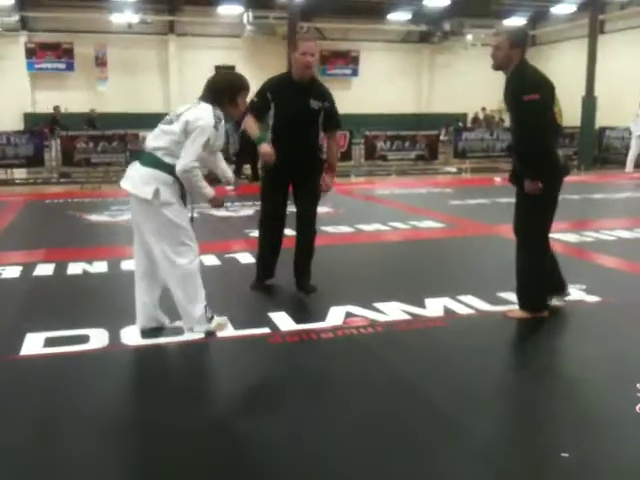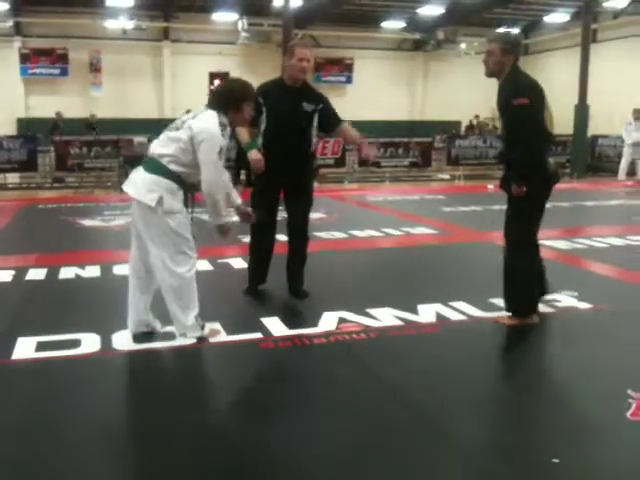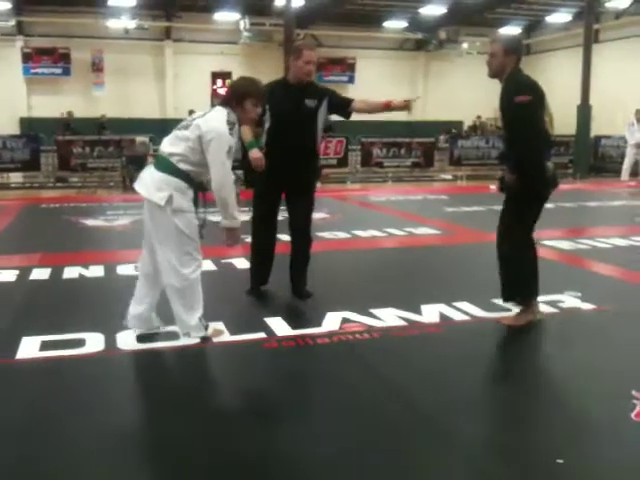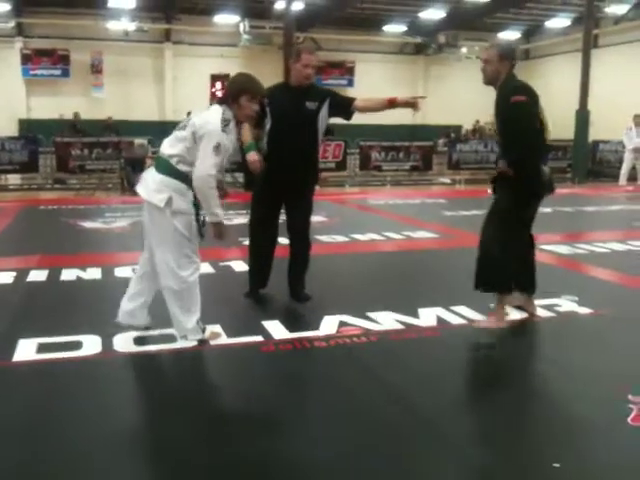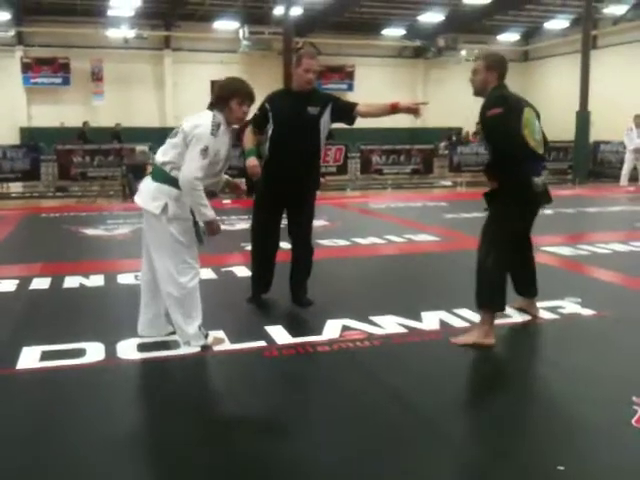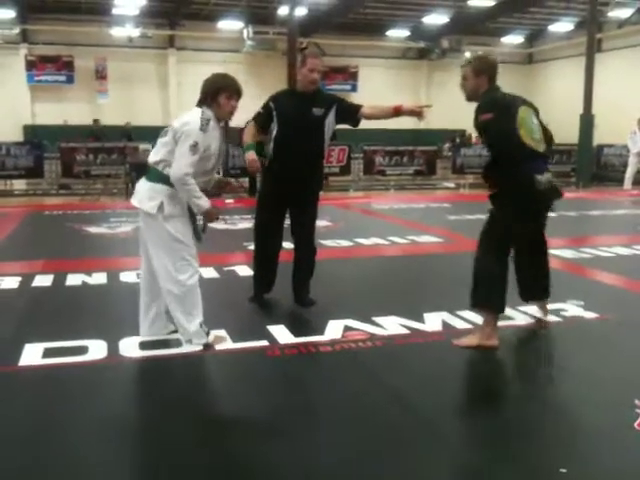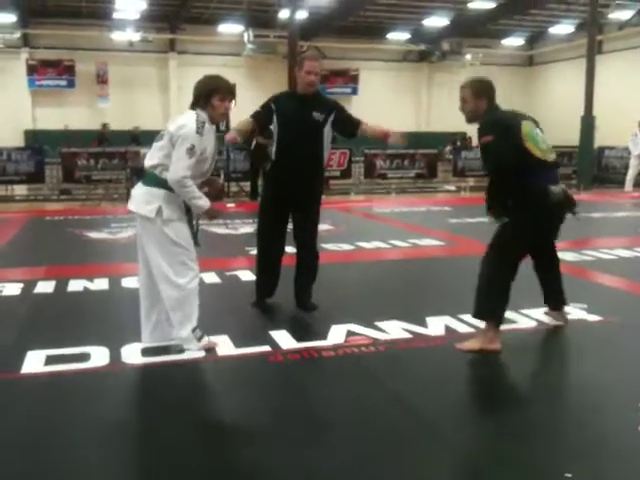
dt=0.2s
person 1, frame 1
left shoulder: (529, 82)
right shoulder: (517, 78)
left elbow: (538, 132)
left wrist: (533, 176)
right wrist: (526, 171)
left hip: (540, 173)
right hip: (535, 170)
left knee: (530, 234)
right knee: (531, 231)
left ankle: (535, 304)
right ankle: (552, 286)
person 1, frame 2
left shoulder: (521, 88)
right shoulder: (511, 84)
left elbow: (529, 138)
left wrist: (520, 179)
right wrist: (515, 176)
left hip: (530, 178)
right hip: (527, 175)
left knee: (519, 240)
right knee: (521, 237)
left ankle: (524, 310)
right ankle: (535, 291)
person 1, frame 3
left shoulder: (520, 88)
right shoulder: (516, 86)
left elbow: (528, 136)
left wrist: (514, 170)
right wrist: (513, 167)
left hip: (528, 178)
right hip: (531, 175)
left knee: (511, 237)
right knee: (518, 236)
left ankle: (526, 304)
right ankle: (528, 299)
person 1, frame 4
left shoulder: (515, 92)
right shoulder: (513, 92)
left elbow: (530, 133)
left wrist: (510, 163)
right wrist: (510, 163)
left hip: (521, 178)
right hip: (528, 176)
left knee: (495, 236)
right knee: (517, 234)
left ankle: (500, 309)
right ankle: (525, 297)
person 1, frame 5
left shoulder: (497, 103)
right shoulder: (519, 102)
left elbow: (506, 146)
right elbow: (541, 144)
left wrist: (493, 176)
left hip: (514, 190)
right hip: (532, 187)
left knee: (492, 252)
right knee: (518, 242)
left ankle: (485, 329)
right ankle: (529, 301)
person 1, frame 6
left shoulder: (488, 106)
right shoulder: (518, 102)
left elbow: (502, 148)
right elbow: (545, 140)
left wrist: (492, 179)
left hip: (519, 190)
right hip: (539, 187)
left knee: (491, 252)
right knee: (532, 245)
left ankle: (488, 331)
right ankle: (541, 305)
person 1, frame 7
left shoulder: (491, 126)
right shoulder: (517, 119)
left elbow: (500, 171)
left wrist: (496, 208)
left hip: (535, 202)
right hip: (554, 198)
left knee: (498, 259)
right knee: (544, 253)
left ankle: (490, 335)
right ankle: (557, 310)
person 2, frame 1
left shoulder: (202, 112)
right shoulder: (208, 121)
left elbow: (210, 155)
right elbow: (186, 167)
left wrist: (229, 177)
right wrist: (208, 195)
left hip: (145, 180)
right hip: (158, 185)
left knee: (150, 254)
right knee: (183, 252)
left ankle: (149, 318)
right ankle: (199, 320)
person 2, frame 2
left shoulder: (206, 120)
right shoulder: (213, 129)
left elbow: (217, 171)
right elbow: (211, 182)
left wrist: (237, 204)
right wrist: (221, 220)
left hip: (147, 185)
right hip: (161, 191)
left knee: (145, 260)
right knee: (179, 260)
left ankle: (140, 322)
right ankle: (190, 327)
person 2, frame 3
left shoulder: (217, 118)
right shoulder: (222, 129)
left elbow: (218, 173)
right elbow: (221, 181)
left wrist: (230, 202)
right wrist: (231, 223)
left hip: (159, 183)
right hip: (170, 190)
left knee: (157, 256)
right knee: (184, 260)
left ankle: (140, 317)
right ankle: (193, 327)
person 2, frame 4
left shoulder: (219, 117)
right shoulder: (218, 126)
right elbow: (204, 176)
right wrist: (216, 218)
left hip: (162, 185)
right hip: (170, 191)
left knee: (158, 256)
right knee: (182, 262)
left ankle: (132, 312)
right ankle: (190, 329)
person 2, frame 5
left shoulder: (216, 125)
right shoulder: (207, 129)
right elbow: (190, 177)
left wrist: (225, 182)
right wrist: (208, 217)
left hip: (161, 194)
right hip: (167, 198)
left knee: (159, 265)
right knee: (182, 267)
left ankle: (153, 325)
right ankle: (193, 335)
person 2, frame 6
left shoulder: (208, 123)
right shoulder: (198, 125)
right elbow: (180, 174)
left wrist: (215, 181)
right wrist: (203, 206)
left hip: (159, 195)
right hip: (163, 198)
left knee: (158, 265)
right knee: (181, 266)
left ankle: (155, 325)
right ankle: (195, 332)
person 2, frame 7
left shoulder: (199, 125)
right shoulder: (194, 128)
right elbow: (178, 177)
left wrist: (203, 183)
right wrist: (203, 205)
left hip: (155, 199)
right hip: (161, 203)
left knee: (157, 270)
right knee: (181, 270)
left ankle: (157, 332)
right ankle: (189, 336)
person 3, frame 1
left shoulder: (322, 94)
right shoulder: (273, 86)
left elbow: (331, 134)
right elbow: (249, 118)
left wrist: (330, 170)
right wrist: (261, 141)
left hip: (309, 167)
right hip: (277, 164)
left knee: (307, 223)
right knee: (271, 219)
left ankle: (303, 278)
right ankle: (263, 275)
person 3, frame 2
left shoulder: (315, 98)
right shoulder: (265, 91)
left elbow: (338, 126)
right elbow: (242, 123)
left wrist: (361, 143)
right wrist: (251, 148)
left hip: (301, 172)
right hip: (268, 169)
left knee: (298, 228)
right knee: (262, 225)
left ankle: (295, 283)
right ankle: (255, 281)
person 3, frame 3
left shoulder: (321, 95)
right shoulder: (270, 92)
left elbow: (355, 105)
left wrist: (390, 105)
right wrist: (252, 147)
left hip: (304, 172)
right hip: (271, 169)
left knee: (301, 229)
right knee: (263, 225)
left ankle: (299, 283)
right ankle: (257, 281)
person 3, frame 4
left shoulder: (323, 97)
right shoulder: (272, 95)
left elbow: (360, 104)
right elbow: (248, 123)
left wrist: (396, 102)
right wrist: (250, 149)
left hip: (303, 176)
right hip: (270, 174)
left knee: (300, 232)
right knee: (261, 229)
left ankle: (297, 286)
right ankle: (256, 284)
person 3, frame 5
left shoulder: (325, 102)
right shoulder: (275, 100)
left elbow: (362, 109)
right elbow: (252, 129)
left wrist: (398, 107)
right wrist: (250, 154)
left hip: (304, 182)
right hip: (272, 179)
left knee: (302, 238)
right knee: (263, 235)
left ankle: (299, 291)
right ankle: (258, 289)
person 3, frame 6
left shoulder: (330, 103)
right shoulder: (279, 100)
left elbow: (366, 111)
right elbow: (254, 126)
left wrist: (402, 110)
right wrist: (250, 148)
left hip: (308, 182)
right hip: (275, 179)
left knee: (305, 238)
right knee: (266, 234)
left ankle: (301, 290)
right ankle: (260, 289)
person 3, frame 7
left shoulder: (329, 107)
right shoulder: (278, 102)
left elbow: (359, 127)
right elbow: (252, 121)
left wrist: (386, 135)
right wrist: (235, 132)
left hip: (310, 185)
right hip: (278, 182)
left knee: (307, 241)
right knee: (270, 239)
left ankle: (304, 294)
right ankle: (263, 294)
